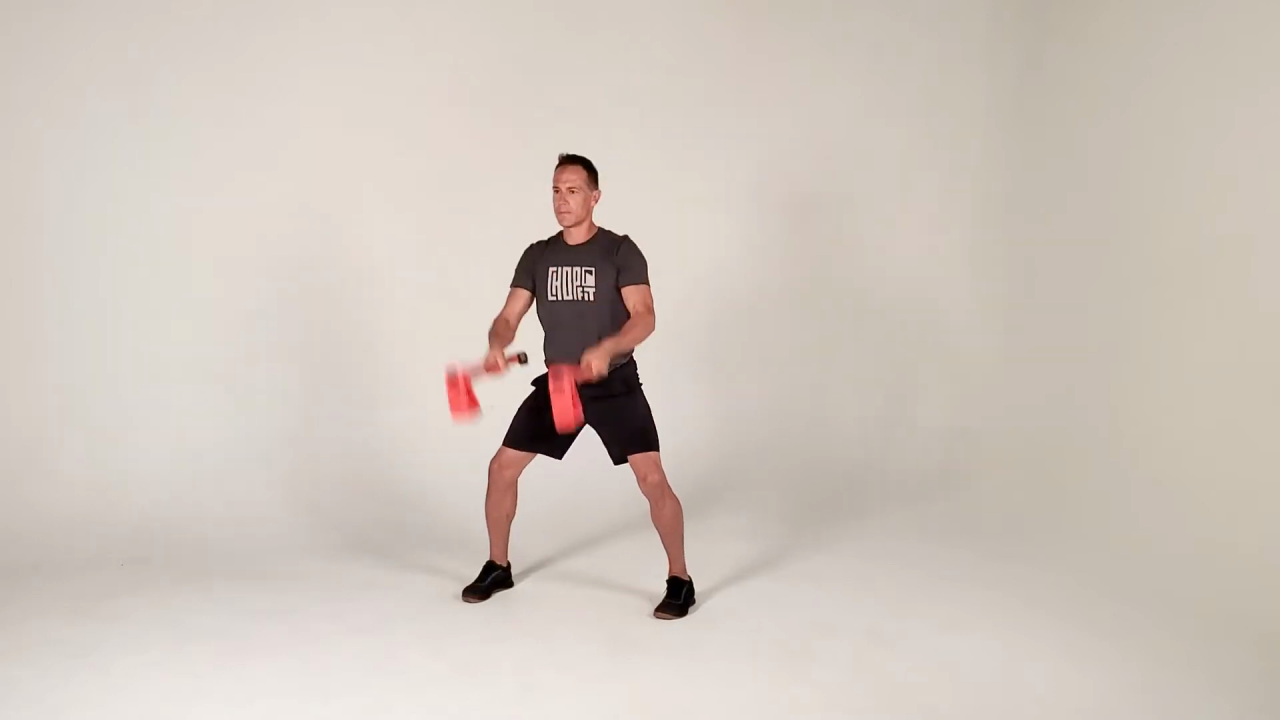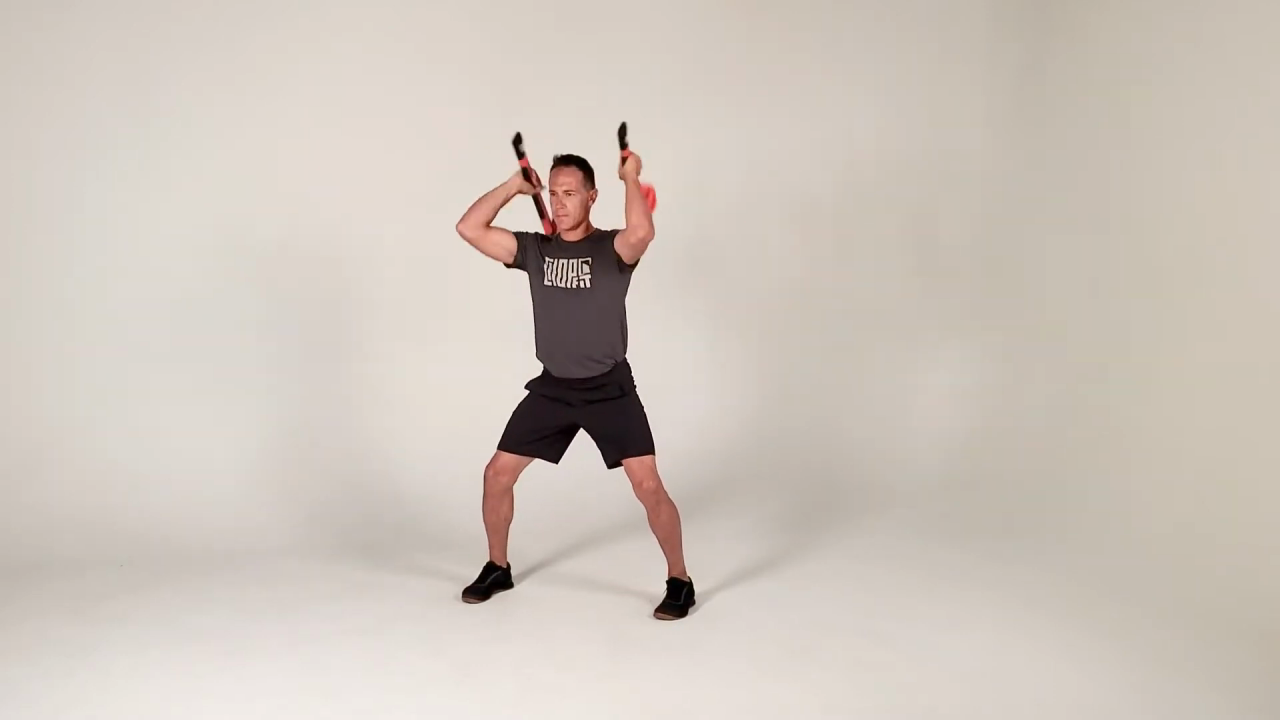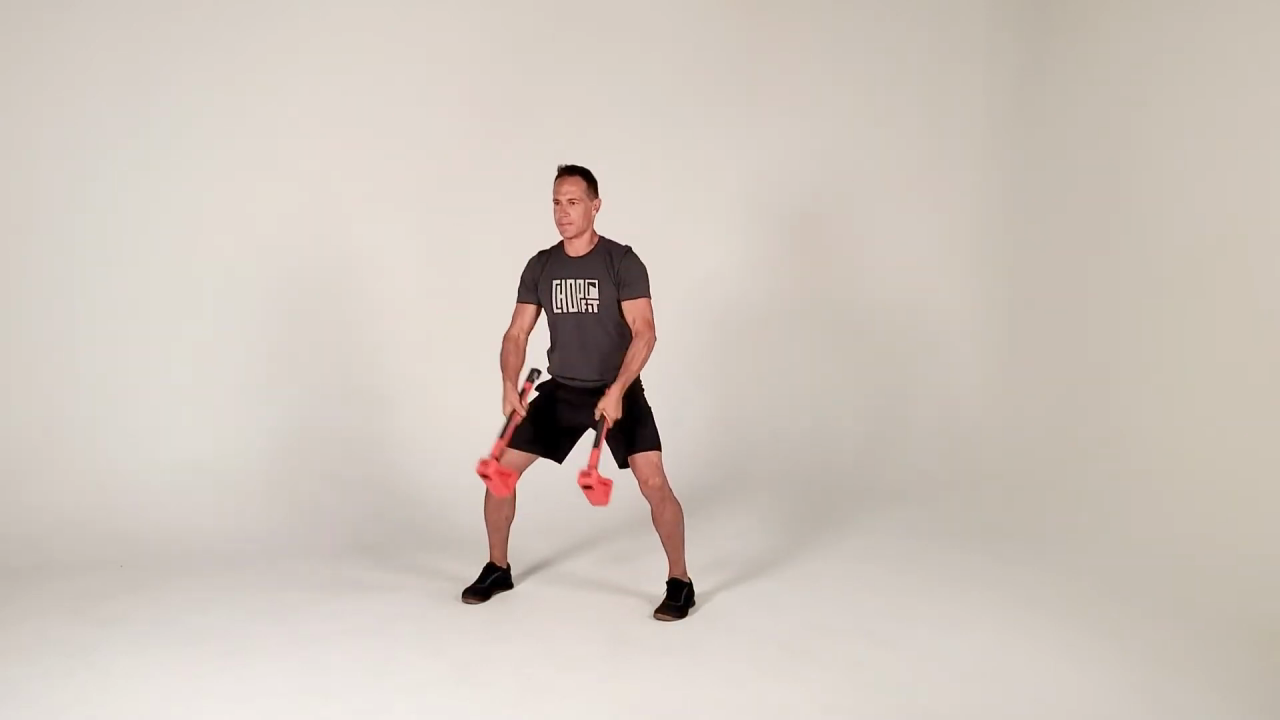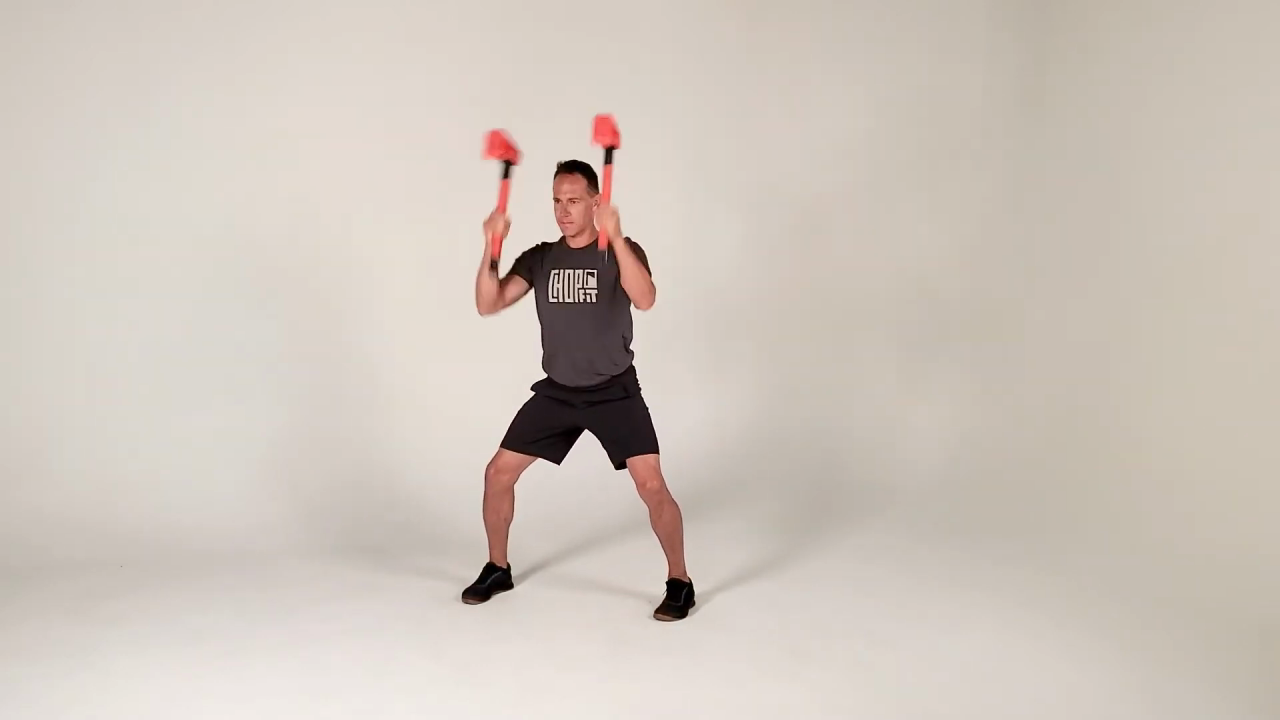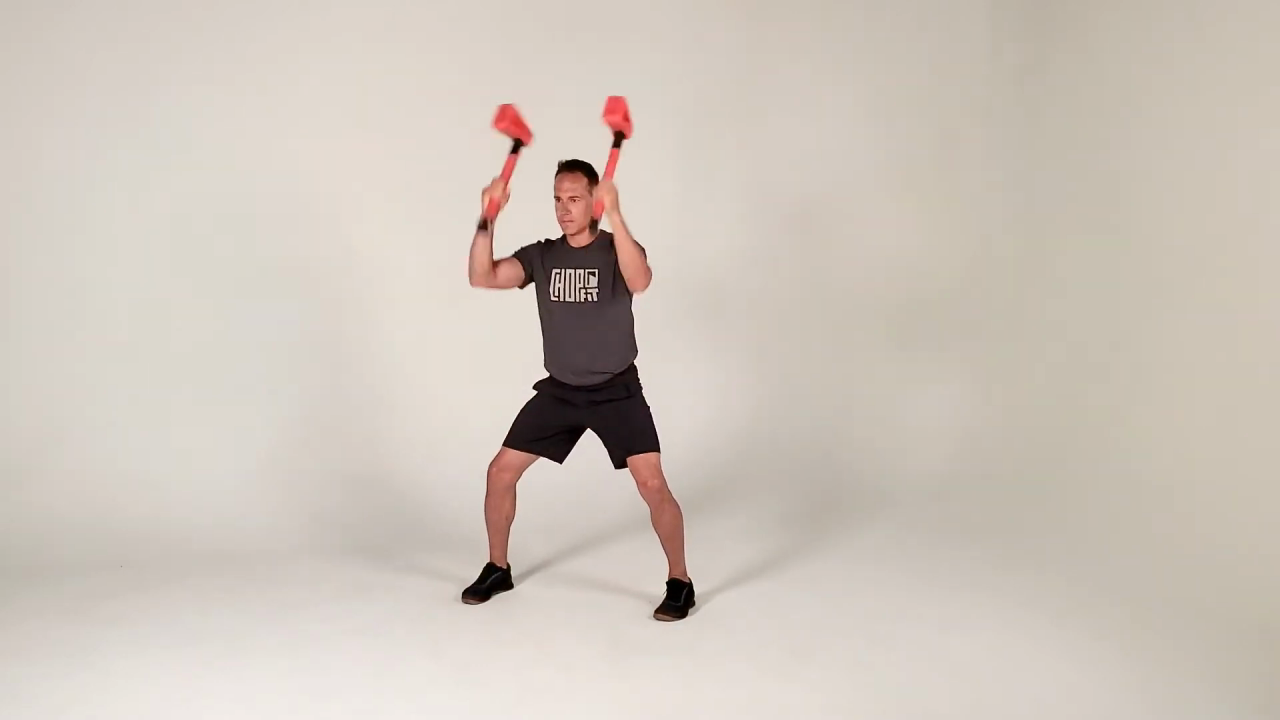
dt=1s
person 1, frame 1
left shoulder: (621, 251)
right shoulder: (536, 256)
left elbow: (644, 318)
right elbow: (508, 319)
left wrist: (607, 349)
right wrist: (496, 347)
left hip: (615, 383)
right hip: (555, 385)
left knee: (652, 480)
right knee: (501, 470)
left ankle: (679, 580)
right ankle: (498, 567)
person 1, frame 2
left shoulder: (612, 248)
right shoulder: (533, 249)
left elbow: (641, 231)
right elbow: (468, 227)
left wrist: (632, 183)
right wrist: (514, 188)
left hip: (609, 388)
right hip: (552, 388)
left knee: (648, 486)
right knee: (496, 474)
left ankle: (679, 581)
right ankle: (497, 568)
person 1, frame 3
left shoulder: (622, 261)
right shoulder: (540, 266)
left elbow: (644, 334)
right elbow: (517, 333)
left wrist: (616, 391)
right wrist: (510, 386)
left hip: (617, 391)
right hip: (561, 390)
left knee: (653, 483)
right knee: (500, 469)
left ankle: (679, 582)
right ankle: (497, 568)
person 1, frame 4
left shoulder: (622, 252)
right shoulder: (538, 258)
left elbow: (646, 299)
right elbow: (488, 304)
left wrist: (615, 237)
right wrist: (490, 247)
left hip: (614, 391)
right hip: (557, 391)
left knee: (651, 486)
right knee: (497, 473)
left ankle: (679, 583)
right ankle: (497, 569)
person 1, frame 5
left shoulder: (616, 249)
right shoulder: (540, 255)
left elbow: (640, 281)
right elbow: (481, 276)
left wrist: (615, 214)
right wrist: (488, 217)
left hip: (616, 390)
right hip: (559, 390)
left knee: (652, 484)
right knee: (500, 472)
left ankle: (680, 582)
right ankle: (497, 569)
